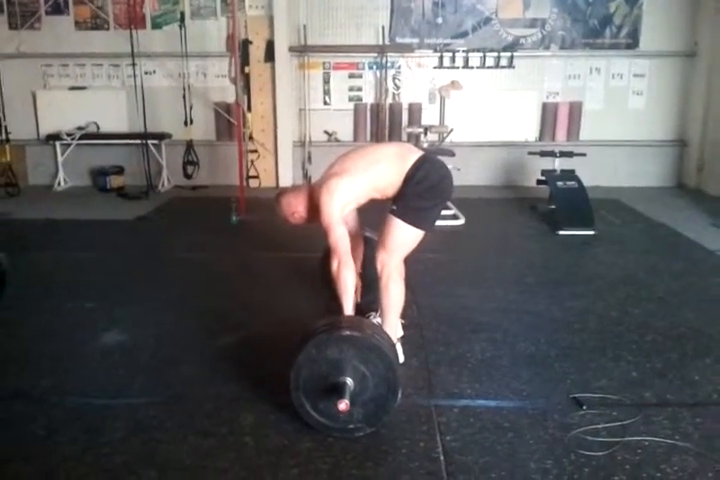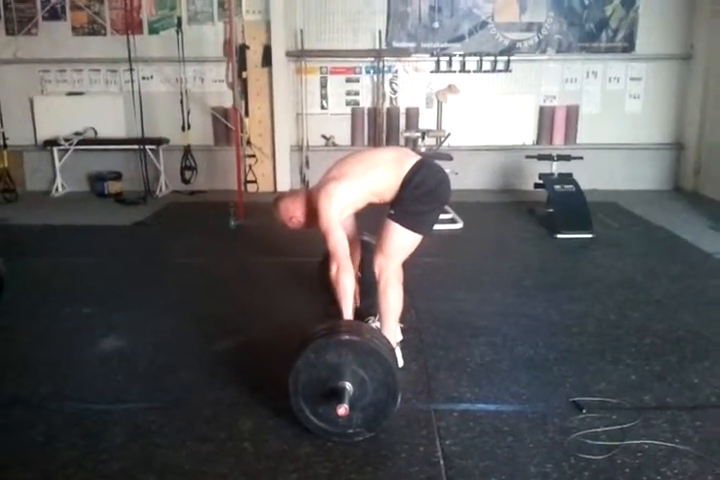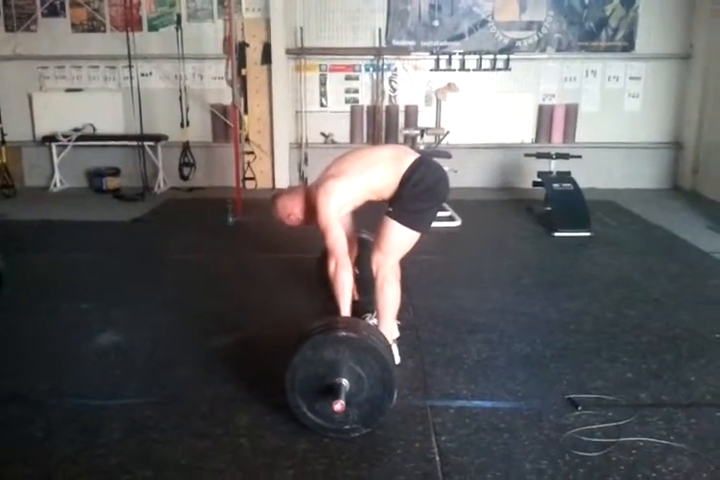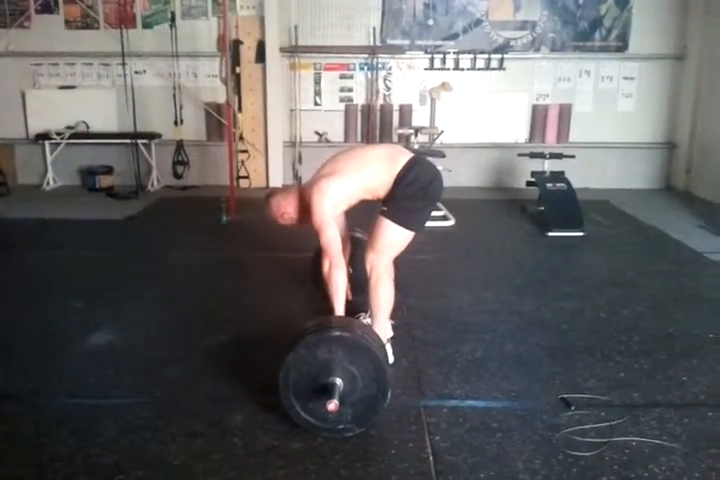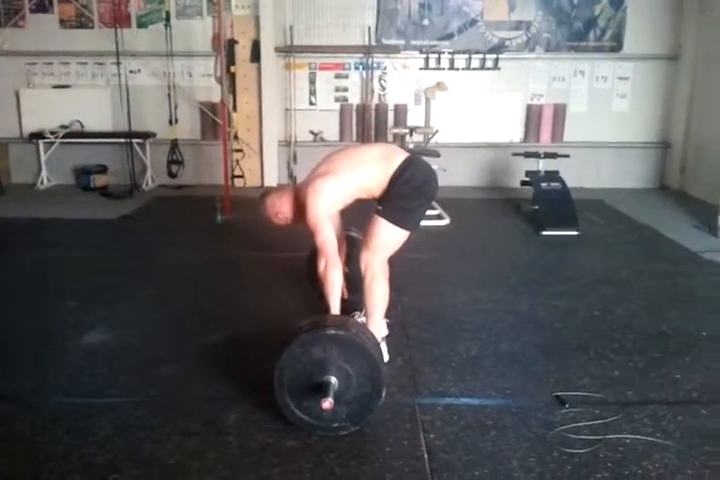
dt=0.1s
person 1, frame 1
left shoulder: (327, 201)
right shoulder: (331, 188)
left elbow: (342, 260)
right elbow: (354, 237)
left wrist: (348, 318)
right wrist: (355, 276)
left hip: (426, 180)
right hip: (425, 170)
left knee: (386, 261)
right knee: (389, 255)
right ankle: (390, 321)
person 1, frame 2
left shoulder: (324, 205)
right shoulder: (328, 192)
left elbow: (341, 265)
right elbow: (352, 242)
right wrist: (353, 281)
left hip: (423, 185)
right hip: (423, 174)
left knee: (384, 265)
right knee: (388, 259)
right ankle: (389, 325)
person 1, frame 3
left shoulder: (324, 202)
right shoulder: (325, 190)
left elbow: (339, 261)
right elbow: (348, 240)
left wrist: (345, 319)
right wrist: (350, 279)
left hip: (421, 182)
right hip: (421, 172)
left knee: (382, 262)
right knee: (385, 257)
left ankle: (386, 345)
right ankle: (386, 322)
person 1, frame 4
left shoulder: (317, 202)
right shoulder: (320, 189)
left elbow: (333, 260)
right elbow: (341, 240)
left wrist: (339, 319)
right wrist: (344, 280)
left hip: (415, 182)
right hip: (415, 171)
left knee: (376, 261)
right knee: (378, 255)
right ankle: (380, 322)
person 1, frame 5
left shoulder: (313, 202)
right shoulder: (315, 188)
left elbow: (329, 260)
right elbow: (336, 240)
right wrist: (339, 279)
left hip: (411, 182)
right hip: (410, 171)
left knee: (370, 260)
right knee: (373, 254)
right ankle: (374, 321)
